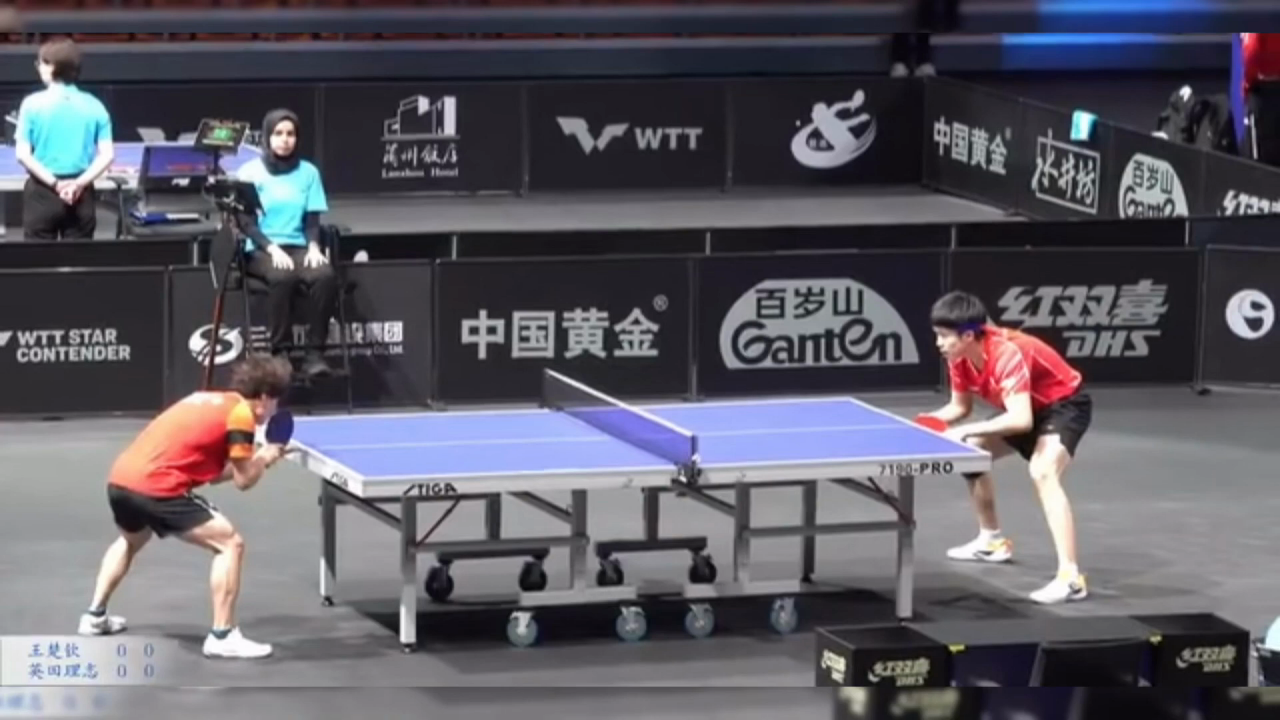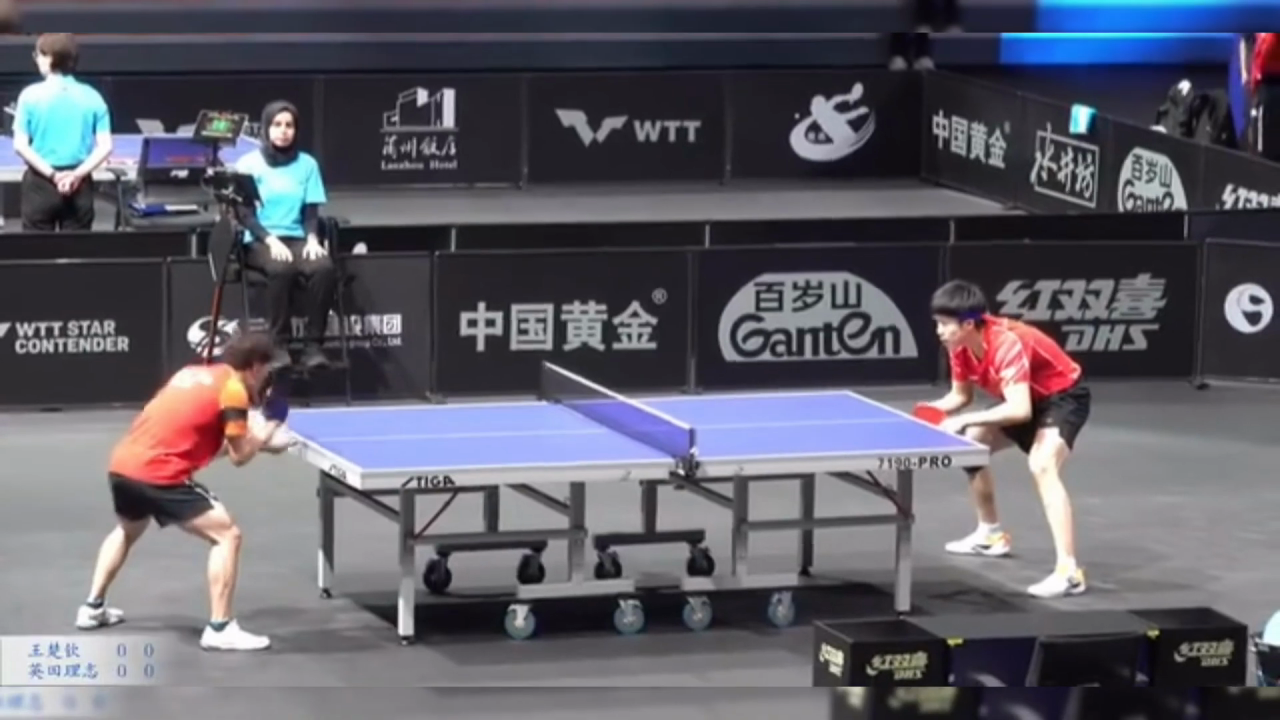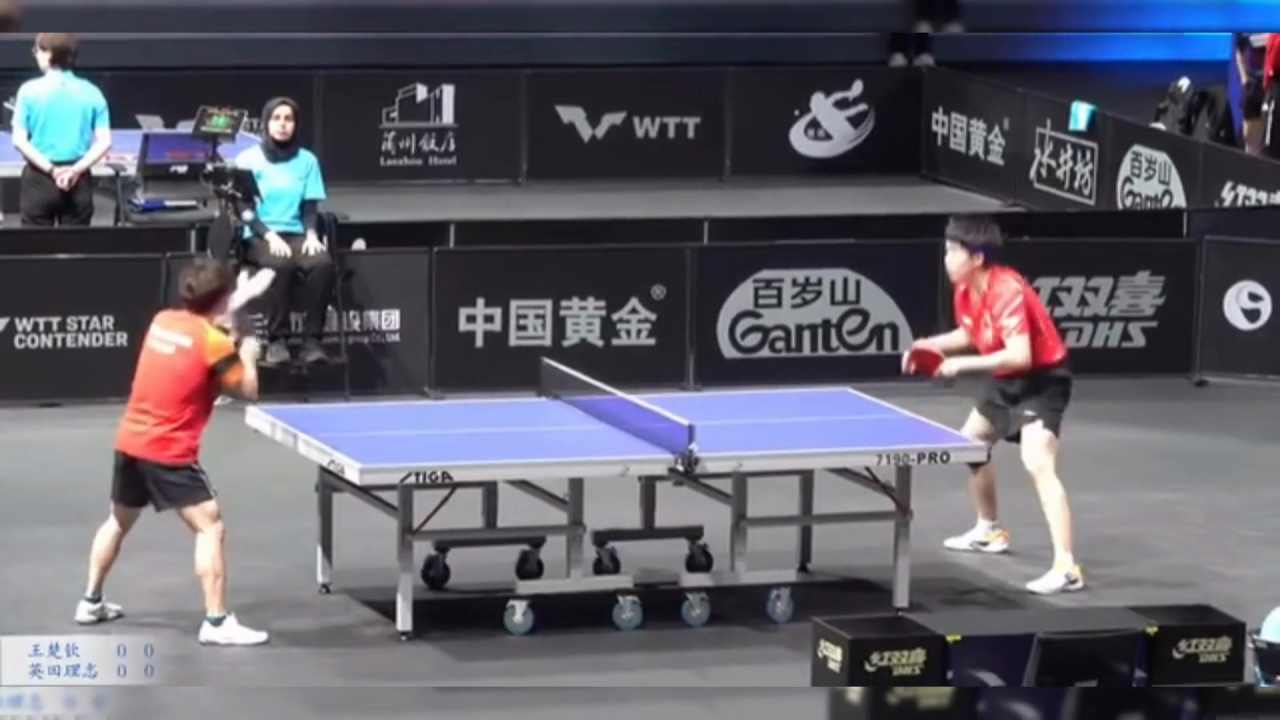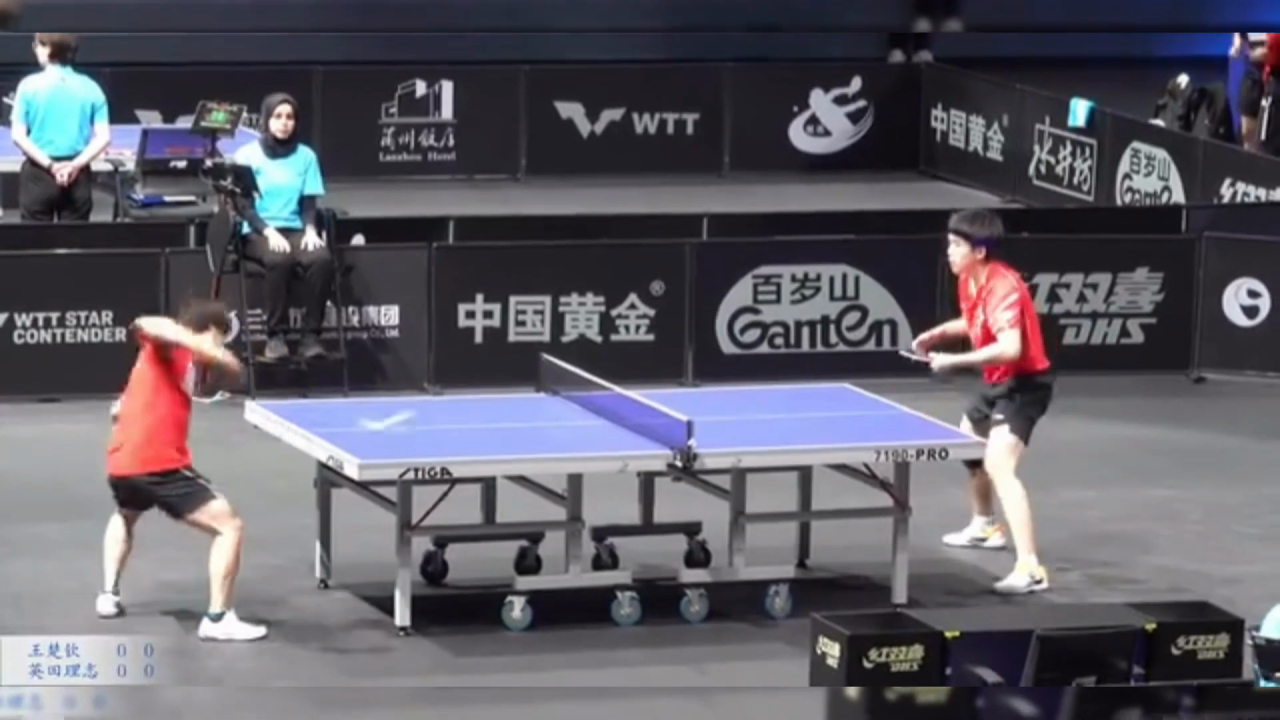
dt=0.5s
person 1, frame 1
left shoulder: (1007, 353)
right shoulder: (960, 355)
left elbow: (1021, 420)
right elbow: (960, 406)
left wrist: (966, 430)
left hip: (1065, 404)
right hip: (1028, 406)
left knee: (1042, 472)
left ankle: (1070, 577)
right ankle: (992, 540)
person 1, frame 2
left shoulder: (1007, 343)
right shoulder: (961, 345)
left elbow: (1019, 410)
right elbow: (961, 395)
left wrist: (964, 420)
right wrist: (931, 410)
left hip: (1063, 397)
right hip: (1027, 400)
left knee: (1041, 466)
left ankle: (1068, 571)
right ankle: (991, 534)
person 1, frame 3
left shoulder: (1008, 291)
right shoulder: (965, 289)
left elbow: (1020, 355)
right elbow: (971, 333)
left wrist: (963, 366)
right wrist: (930, 346)
left hip: (1042, 379)
right hip: (1007, 380)
left knee: (1037, 464)
right knee: (971, 444)
left ankle: (1066, 567)
right ankle: (990, 531)
person 1, frame 4
left shoulder: (1003, 287)
right shoulder: (968, 281)
left elbow: (1010, 348)
left wrist: (954, 361)
right wrist: (942, 331)
left hip: (1024, 385)
right hip: (997, 383)
left knee: (998, 465)
left ankle: (1029, 568)
right ankle: (986, 526)
person 2, frame 1
left shoulder: (208, 400)
right shoulder: (240, 414)
right elbow: (244, 480)
left wrist: (258, 459)
right wrist: (266, 456)
left hip: (120, 479)
right hip: (156, 488)
left knee: (130, 542)
right knee: (230, 544)
left ankle: (95, 616)
right ankle: (222, 636)
person 2, frame 2
left shoulder: (194, 373)
right shoulder: (233, 391)
right elbow: (239, 456)
left wrist: (253, 440)
right wrist: (265, 433)
left hip: (121, 465)
right hip: (158, 475)
left knee: (127, 531)
right knee: (227, 536)
left ankle: (92, 608)
right ankle: (219, 629)
person 2, frame 3
left shoulder: (162, 320)
right shoulder: (214, 341)
right elbow: (248, 392)
right wrist: (248, 354)
left hip: (129, 443)
right hip: (169, 453)
left knee: (119, 522)
right knee: (211, 529)
left ankle: (91, 603)
right ankle: (217, 622)
person 2, frame 4
left shoulder: (163, 357)
right shoulder: (165, 346)
left elbow: (122, 410)
right elbow: (147, 324)
right wrist: (200, 348)
left hip: (120, 465)
right hip: (160, 464)
left knee: (124, 516)
right knee: (229, 528)
left ankle: (109, 593)
right ankle: (218, 618)
person 3, frame 1
left shoulder: (308, 172)
right shoulder: (250, 172)
left elbow: (312, 218)
right elbow: (245, 221)
left wrist: (313, 246)
right wrist: (272, 248)
left hip: (298, 247)
right hip: (261, 249)
left knee: (325, 276)
right knee: (283, 277)
left ankle: (314, 352)
right ankle: (279, 352)
person 3, frame 2
left shoulder: (307, 164)
right shoulder: (248, 163)
left elbow: (311, 210)
right elbow: (244, 213)
left wrist: (312, 239)
right wrist: (270, 240)
left hip: (296, 239)
right hip: (260, 241)
left knee: (323, 269)
right knee: (281, 269)
left ankle: (313, 344)
right ankle: (278, 343)
person 3, frame 3
left shoulder: (307, 160)
right shoulder: (248, 159)
left elbow: (310, 206)
left wrist: (311, 234)
right wrist: (270, 235)
left hip: (296, 234)
right hip: (259, 237)
left knee: (322, 264)
right knee: (281, 264)
left ankle: (312, 339)
right ankle: (276, 340)
person 3, frame 4
left shoulder: (306, 156)
right shoulder: (247, 155)
left elbow: (309, 201)
right elbow: (243, 204)
left wrist: (310, 229)
right wrist: (269, 231)
left hip: (295, 229)
right hip: (258, 232)
left knee: (321, 259)
right knee: (280, 259)
left ankle: (311, 335)
right ankle: (275, 335)
person 4, frame 1
left shoulder: (33, 104)
right shoulder: (94, 105)
left elbow: (23, 155)
right elbow: (107, 155)
left wrist: (54, 184)
right wrist: (79, 184)
left hip: (42, 193)
right hip: (81, 194)
person 4, frame 2
left shoulder: (31, 95)
right shoulder: (92, 96)
left elbow: (20, 146)
right elbow: (105, 146)
left wrist: (52, 175)
right wrist: (77, 175)
left hip: (40, 184)
right hip: (79, 185)
person 4, frame 3
left shoulder: (30, 90)
right shoulder: (91, 92)
left elbow: (19, 141)
right elbow: (104, 142)
left wrist: (51, 170)
right wrist: (76, 170)
left hip: (39, 179)
right hip: (78, 180)
person 4, frame 4
left shoulder: (29, 85)
right shoulder: (90, 87)
left elbow: (18, 136)
right elbow: (103, 137)
left wrist: (50, 165)
right wrist: (76, 165)
left hip: (38, 174)
right hip: (77, 175)
